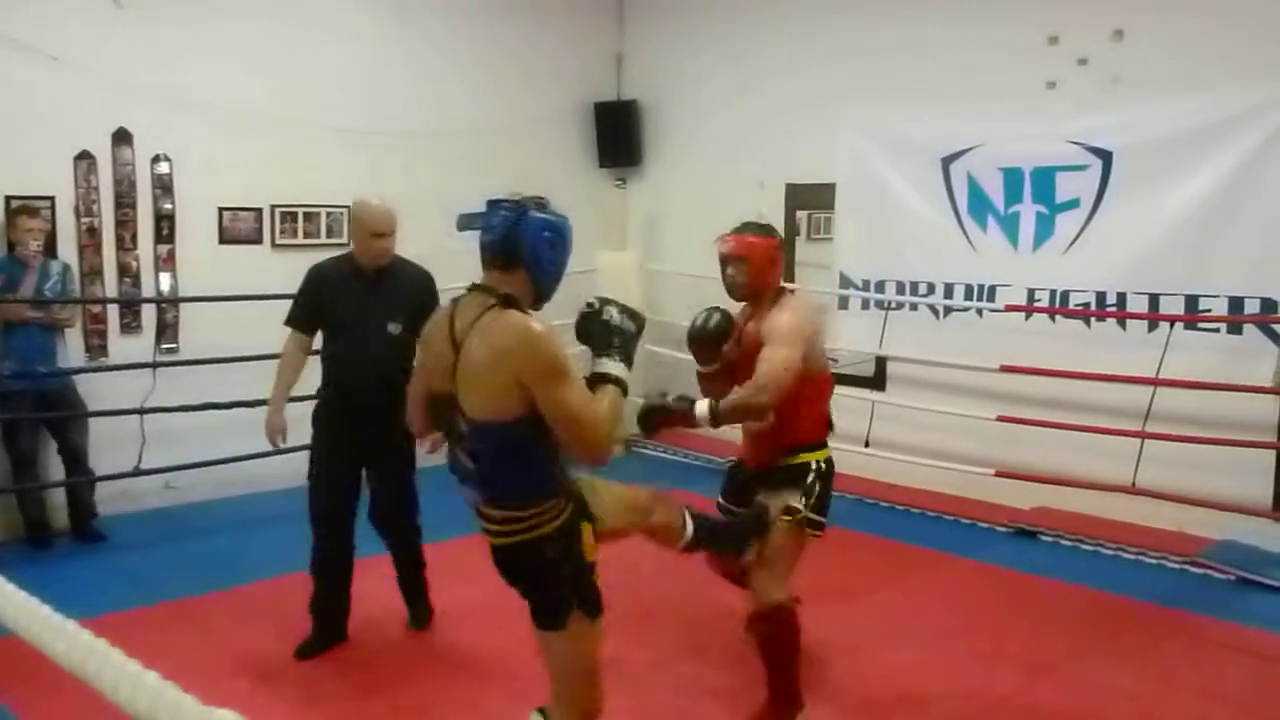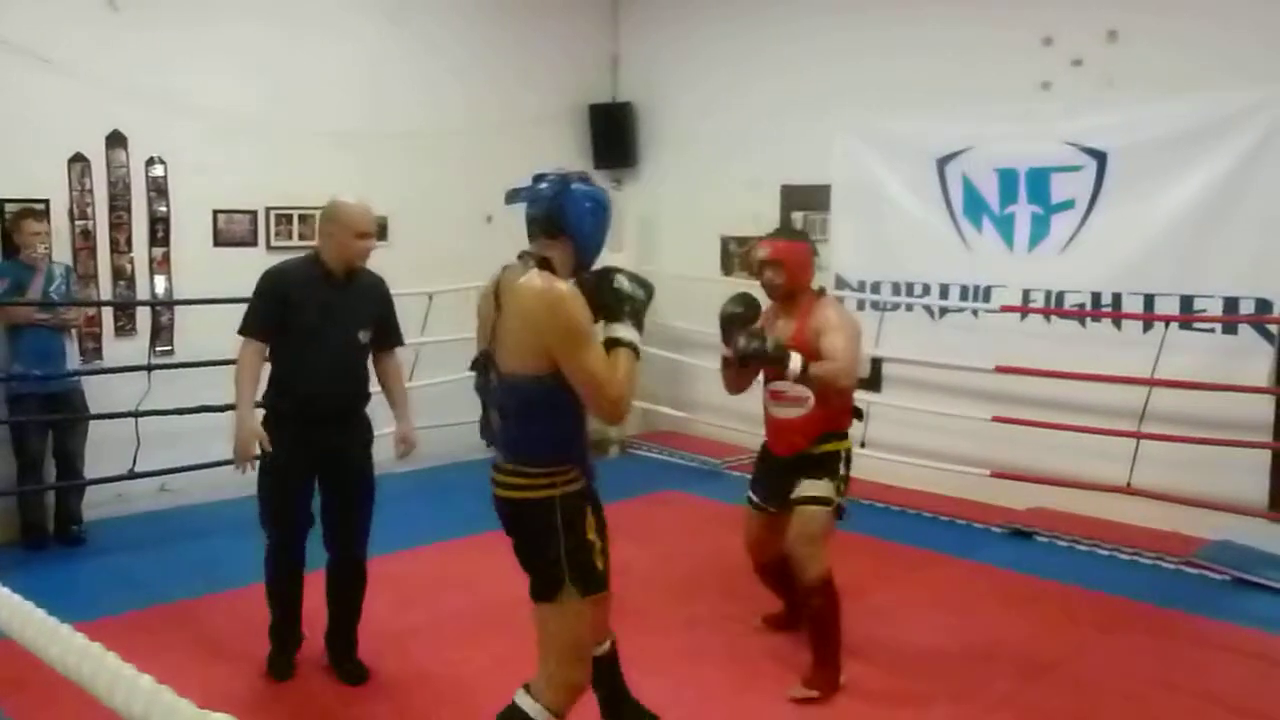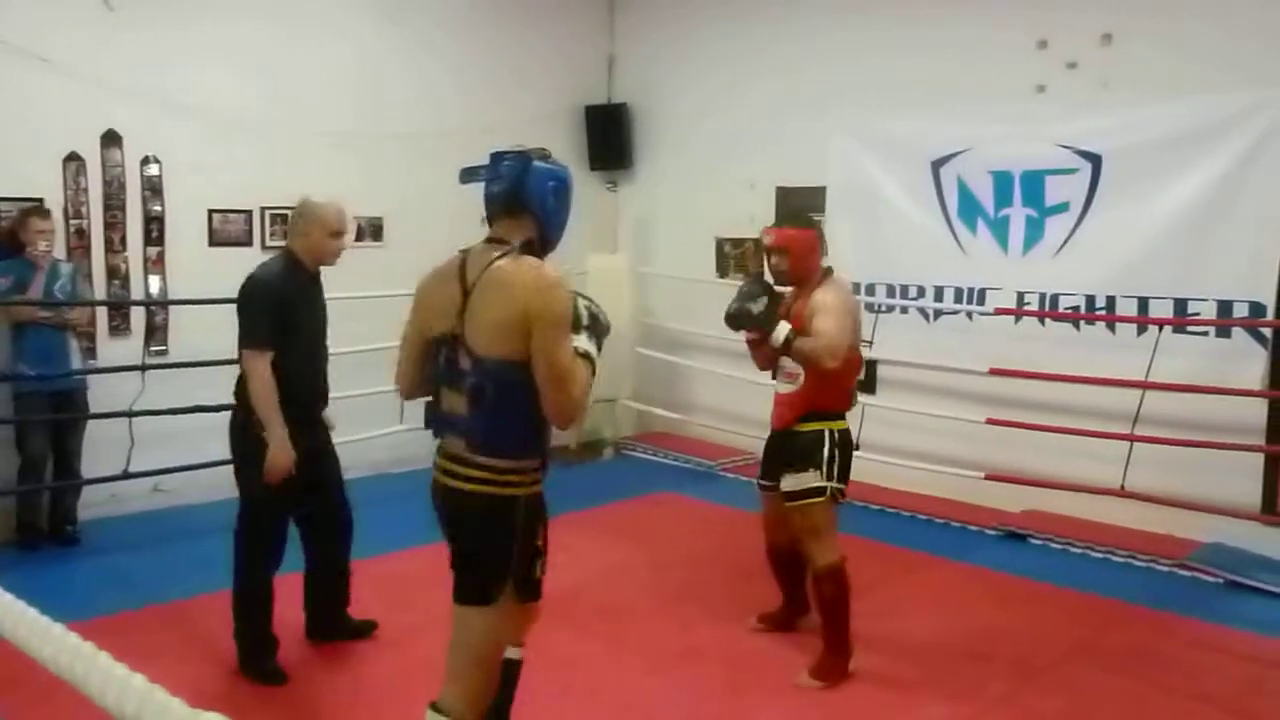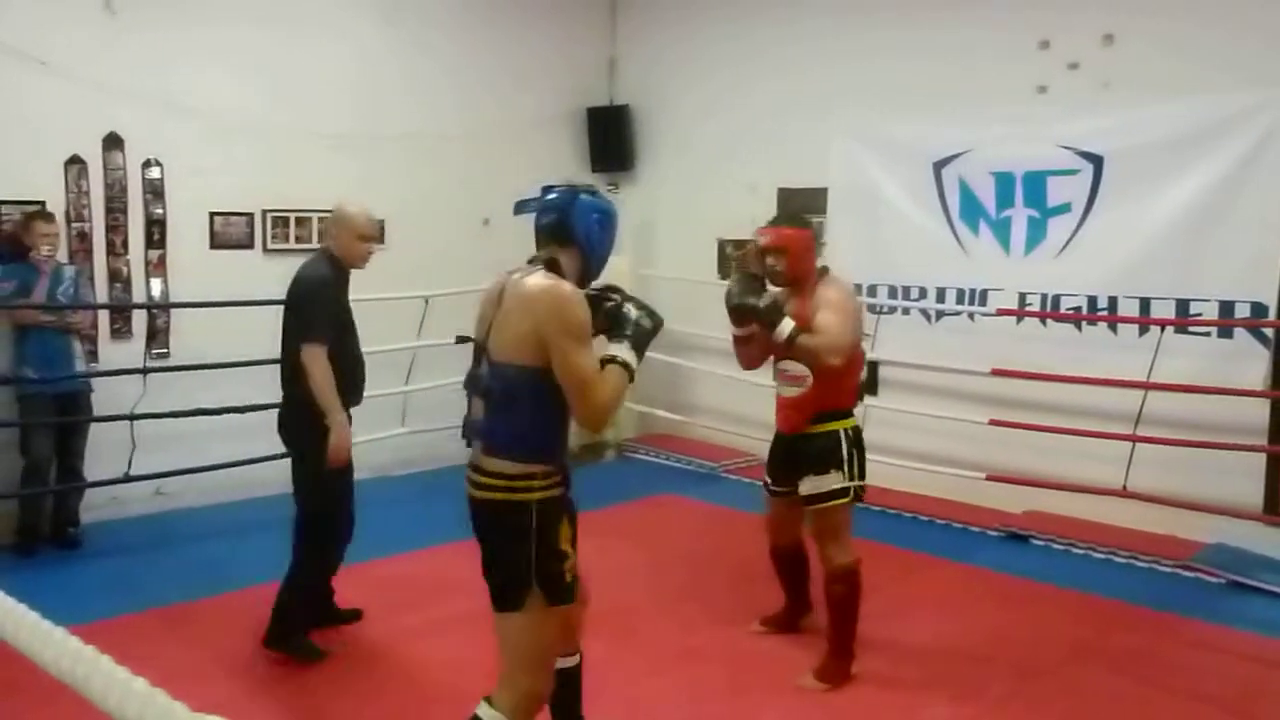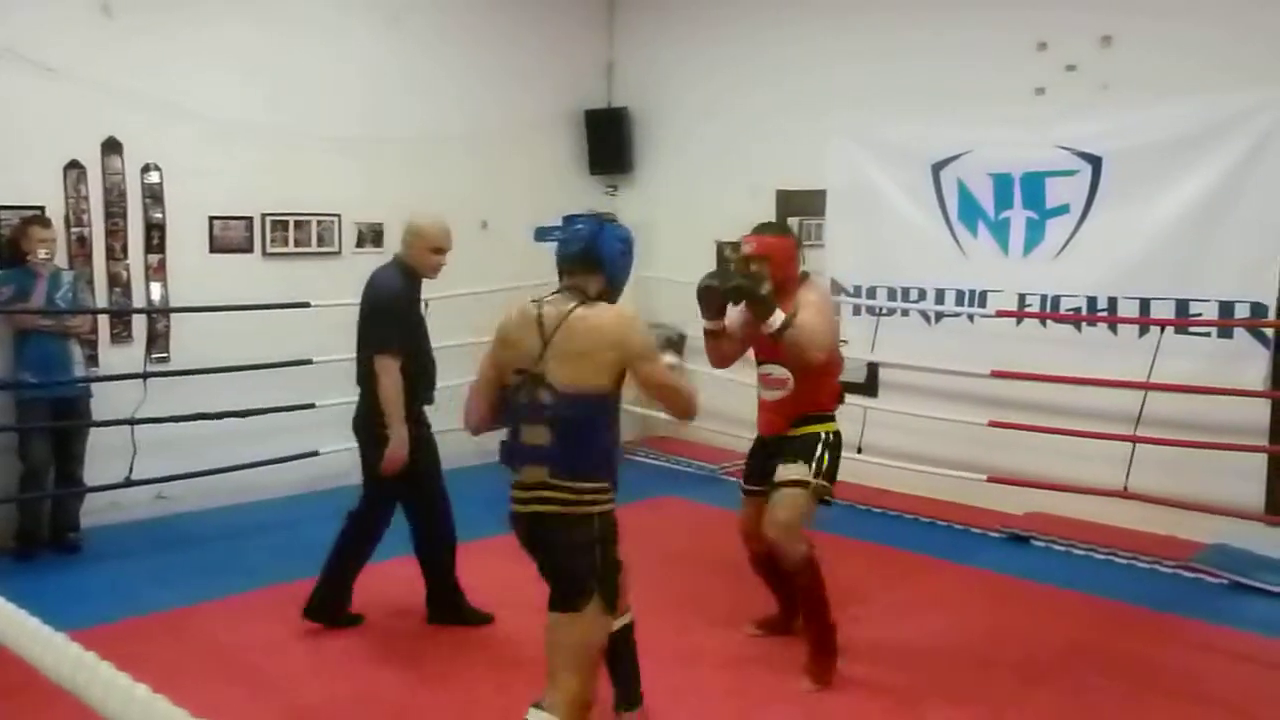
dt=0.5s
person 1, frame 1
left shoulder: (442, 324)
right shoulder: (523, 336)
left elbow: (421, 421)
right elbow: (594, 444)
right wrist: (613, 358)
left hip: (503, 510)
right hip: (539, 535)
left knee: (648, 506)
left ankle: (728, 536)
person 1, frame 2
left shoulder: (501, 287)
right shoulder: (555, 297)
right elbow: (612, 406)
right wrist: (624, 322)
left hip: (522, 482)
right hip: (549, 496)
left knee: (595, 592)
person 1, frame 3
left shoulder: (439, 278)
right shoulder: (539, 286)
left elbow: (409, 382)
right elbow: (565, 412)
right wrist: (585, 338)
left hip: (452, 479)
right hip: (503, 493)
left knee: (511, 622)
person 1, frame 4
left shoulder: (504, 291)
right shoulder: (559, 297)
right elbow: (593, 413)
right wrist: (627, 341)
left hip: (494, 487)
right hip: (524, 498)
left knee: (566, 612)
person 1, frame 5
left shoulder: (513, 324)
right shoulder: (618, 326)
left elbow: (478, 419)
right elbow: (684, 406)
right wrist: (665, 356)
left hip: (528, 505)
right hip: (578, 511)
left knee: (609, 591)
person 2, frame 1
left shoulder: (789, 320)
right shoulder: (745, 317)
left elbow: (763, 394)
right elbow: (719, 385)
left wrist: (689, 412)
right wrist: (706, 355)
left hip: (799, 466)
right hip: (756, 458)
left knee: (770, 585)
right ankle: (771, 609)
person 2, frame 2
left shoulder: (829, 316)
right shoulder: (766, 318)
left elbow: (844, 376)
right elbow: (735, 385)
left wrist: (786, 361)
right wrist: (734, 343)
left hip: (822, 453)
right hip: (778, 452)
left knee: (806, 555)
right knee: (760, 546)
left ankle: (826, 667)
right ankle: (796, 608)
person 2, frame 3
left shoulder: (833, 298)
right shoulder: (791, 298)
left elbow: (829, 358)
right elbow: (767, 360)
left wrist: (774, 325)
right wrist: (753, 324)
left hip: (819, 435)
right hip: (785, 430)
left knee: (817, 542)
right knee: (776, 528)
left ankle: (837, 654)
right ankle: (793, 607)
person 2, frame 4
left shoulder: (834, 296)
right shoulder: (782, 298)
left elbow: (832, 355)
right elbow: (750, 360)
left wrist: (777, 323)
right wrist: (743, 320)
left hip: (829, 436)
right hip: (790, 433)
left knee: (833, 544)
right knee: (780, 529)
left ankle: (840, 656)
right ankle: (796, 608)
person 2, frame 5
left shoulder: (813, 299)
right shoulder: (754, 306)
left elbow: (817, 353)
right elbow: (720, 357)
left wrist: (768, 310)
right wrist: (713, 314)
left hip: (810, 437)
right hip: (773, 437)
left knee: (783, 537)
right knee: (753, 535)
left ankle: (822, 645)
right ankle: (792, 611)
person 3, frame 1
left shoulder: (415, 281)
right shoulder: (324, 278)
right elbow: (299, 341)
right wrist: (276, 404)
left hip: (390, 418)
right hip: (335, 416)
left knee: (394, 513)
right knee: (329, 522)
left ankle: (416, 592)
right ankle: (328, 623)
person 3, frame 2
left shoulder: (373, 289)
right shoulder: (283, 281)
left elbow: (385, 356)
right elbow: (253, 349)
left wrist: (403, 416)
right wrist: (245, 416)
left hip: (348, 430)
right hip: (288, 430)
left knee: (349, 543)
right knee: (284, 539)
left ankle: (343, 646)
right ankle: (283, 639)
person 3, frame 3
left shoulder: (309, 279)
right shoulder: (268, 284)
right elbow: (256, 364)
right wrist: (275, 438)
left hip: (307, 425)
right hip: (267, 433)
left knee: (332, 521)
right knee: (262, 540)
left ankle: (327, 618)
right ankle: (255, 649)
person 3, frame 4
left shoulder: (327, 277)
right shoulder: (319, 281)
right elbow: (313, 356)
left wrist: (336, 419)
right wrist: (337, 423)
left hip: (316, 417)
right hip: (313, 420)
left knee: (323, 515)
right knee: (329, 520)
left ankle: (316, 605)
right ankle: (287, 626)
person 3, frame 5
left shoulder: (393, 280)
right shoulder: (394, 291)
right elbow: (387, 367)
right wrist: (398, 433)
left hip: (378, 417)
right hip: (393, 420)
left knee: (374, 508)
right knee: (431, 512)
left ankle: (329, 600)
right ankle: (444, 602)
person 4, frame 1
left shoulder: (60, 269)
left elbow: (71, 317)
left wrist: (30, 313)
right wrist: (31, 269)
left hip: (55, 375)
left knee: (76, 449)
left ankle: (84, 519)
right ankle: (36, 526)
person 4, frame 2
left shoulder: (63, 272)
left elbow: (76, 318)
left wrist: (36, 316)
right wrist: (37, 272)
left hip: (65, 379)
left knee: (72, 457)
right knee: (30, 459)
left ankle: (69, 523)
right ankle: (34, 529)
person 4, frame 3
left shoulder: (70, 270)
left elbow: (83, 316)
left wrist: (39, 314)
right wrist: (40, 270)
left hip: (70, 377)
right hip: (30, 380)
left knee: (69, 457)
right knee: (33, 457)
left ankle: (63, 523)
right ankle: (29, 528)
person 4, frame 4
left shoulder: (73, 274)
left elbow: (85, 320)
left wrist: (44, 317)
right wrist: (51, 290)
left hip: (73, 379)
right hip: (34, 382)
left knee: (72, 459)
right knee: (38, 459)
left ankle: (66, 525)
right ankle: (29, 531)
person 4, frame 5
left shoulder: (71, 279)
left elbow: (85, 324)
left wrist: (42, 322)
right wrist: (41, 278)
left hip: (72, 384)
right hip: (33, 387)
left knee: (71, 463)
right knee: (36, 464)
left ankle: (65, 529)
right ankle: (28, 535)
